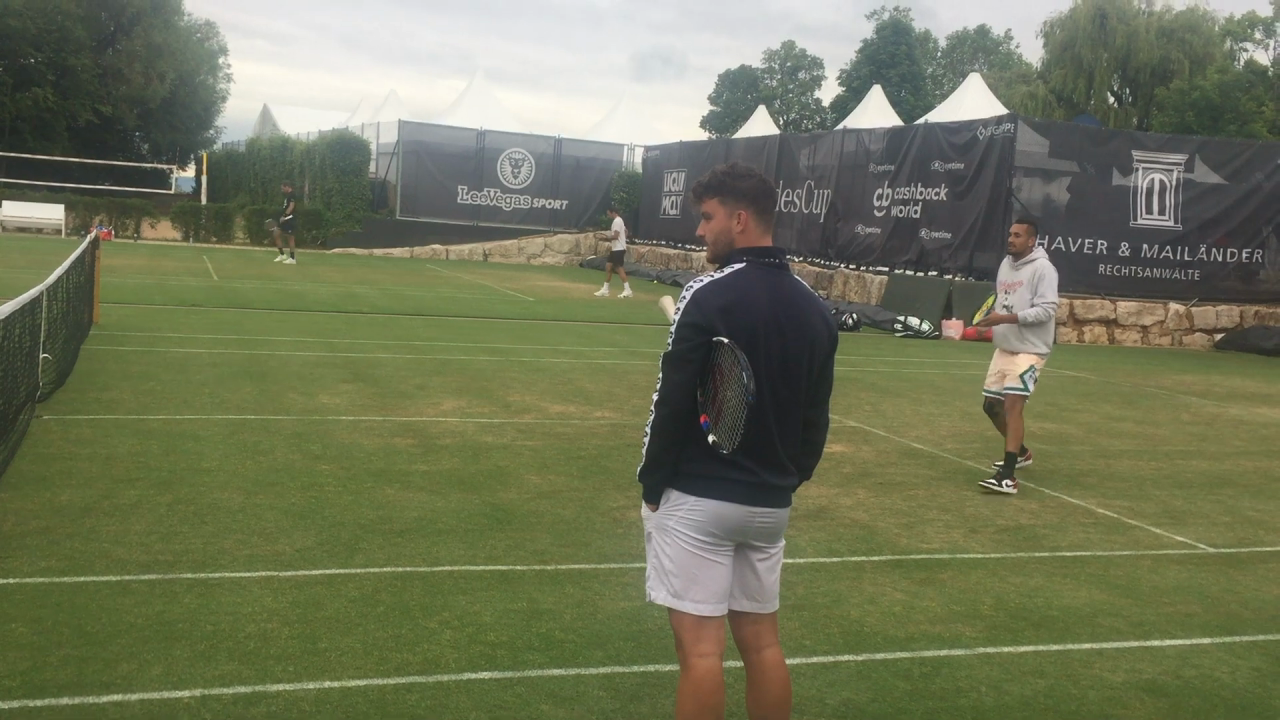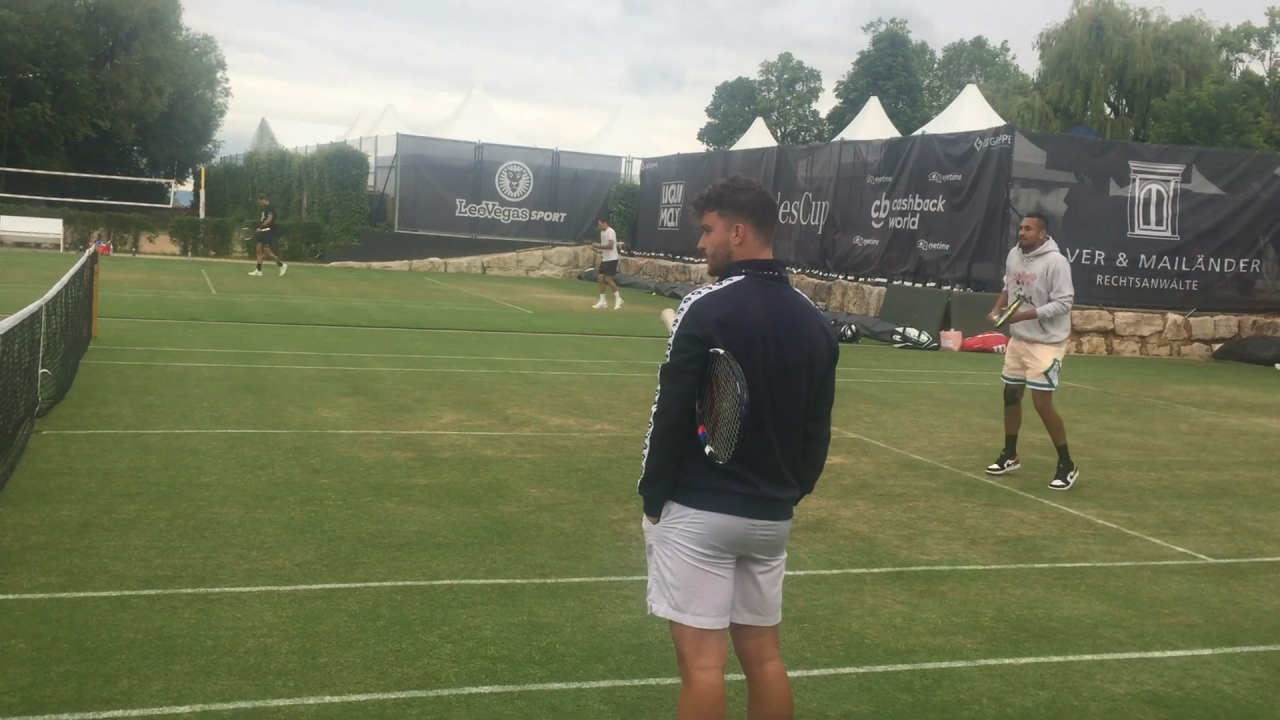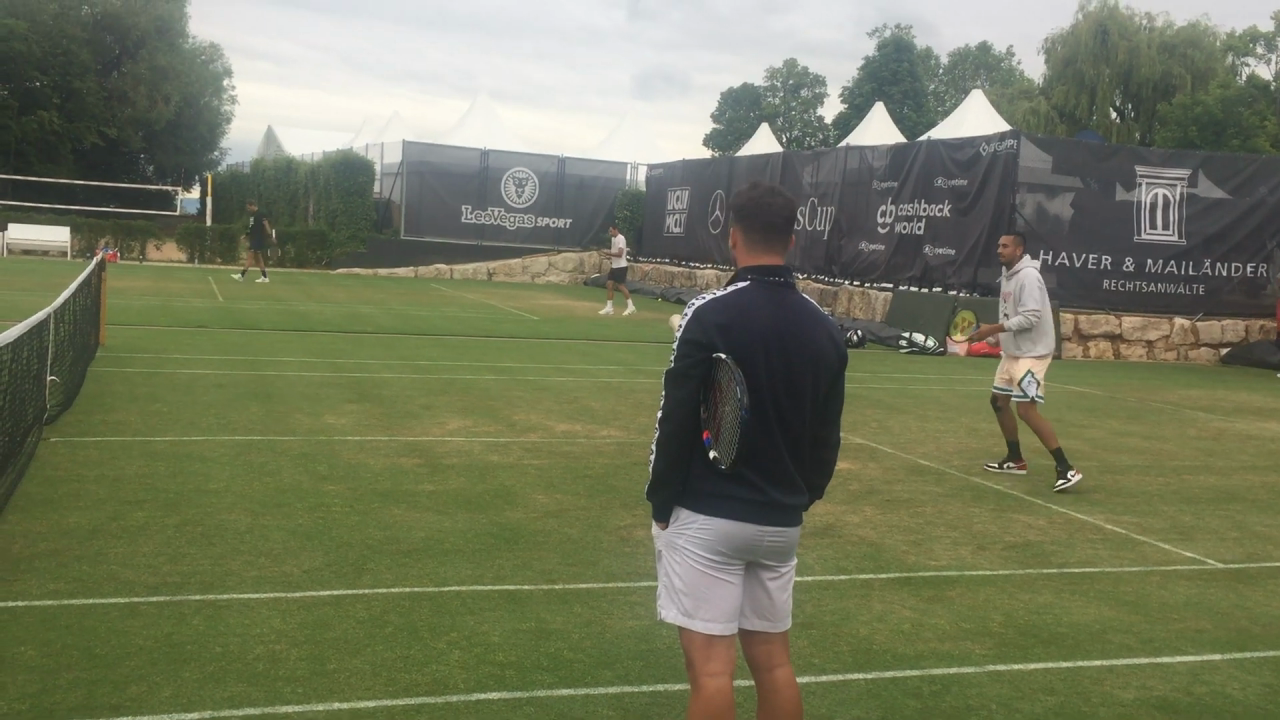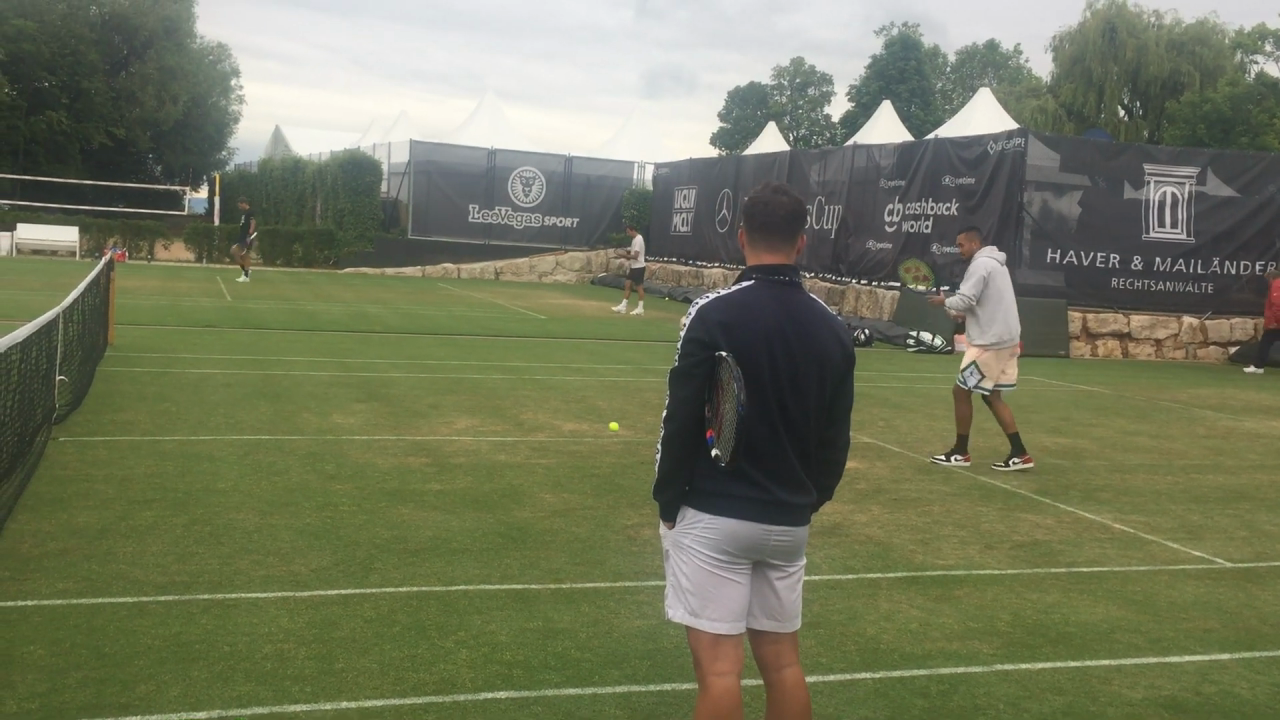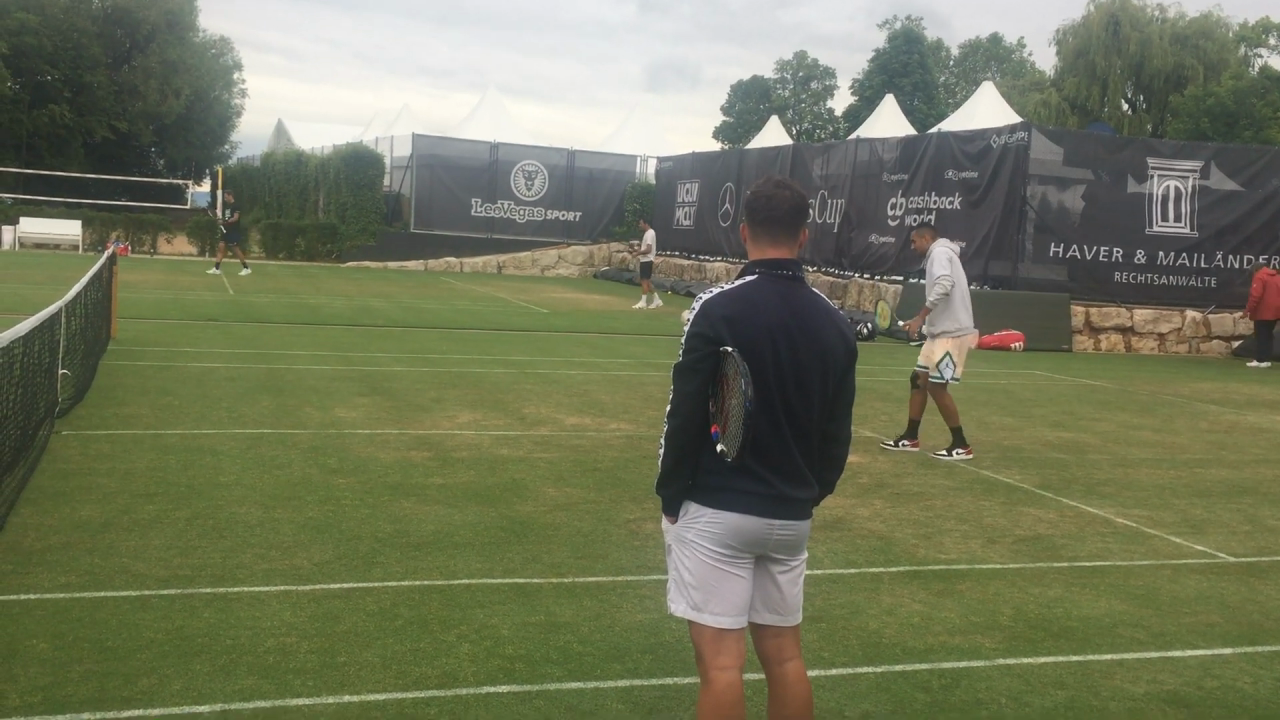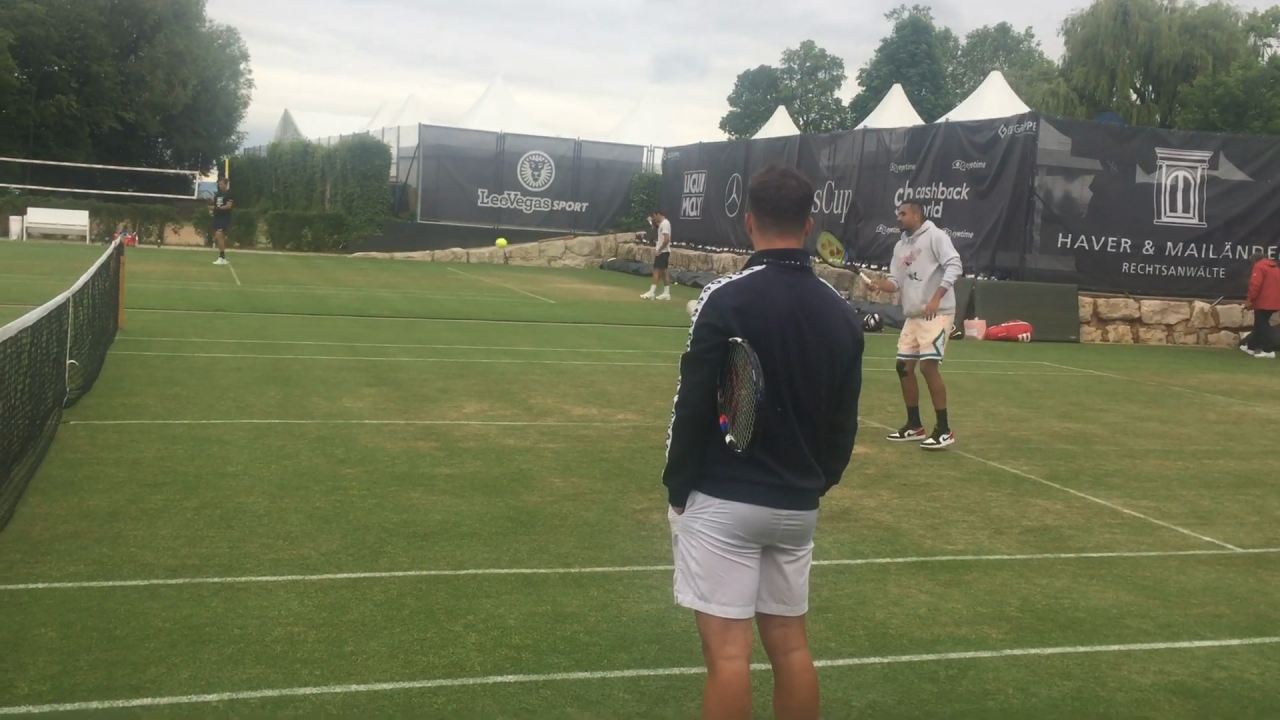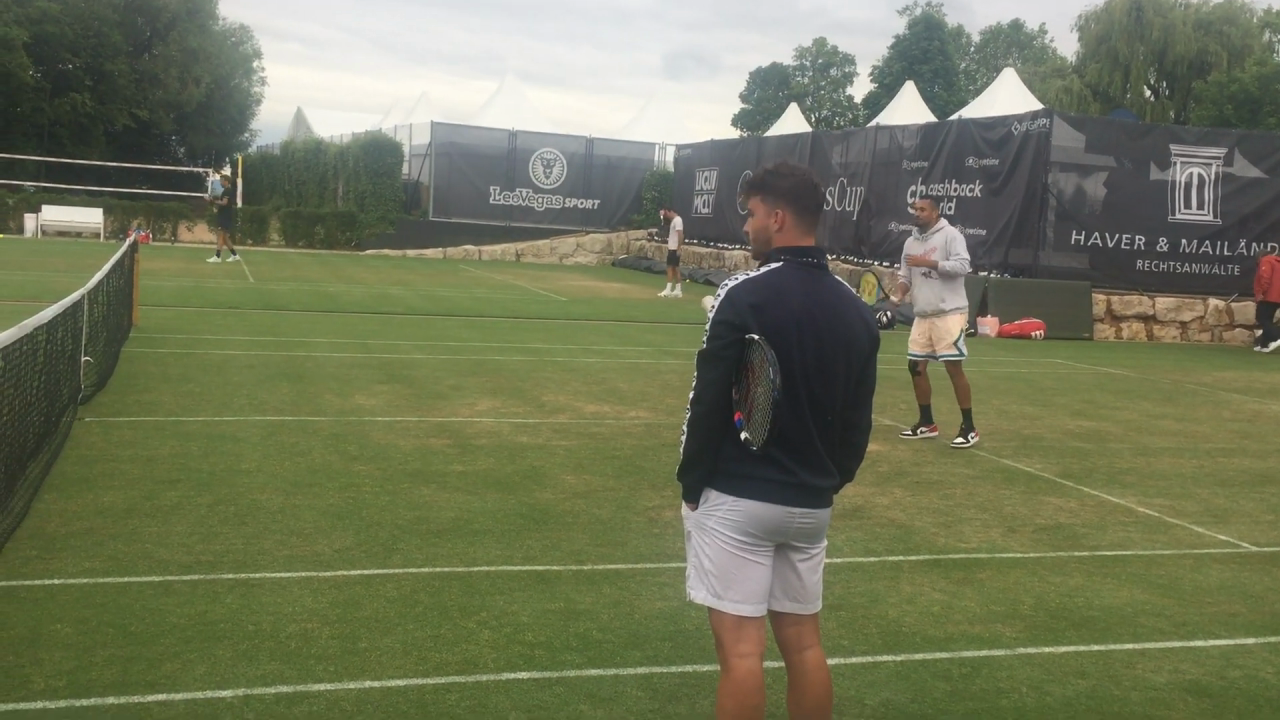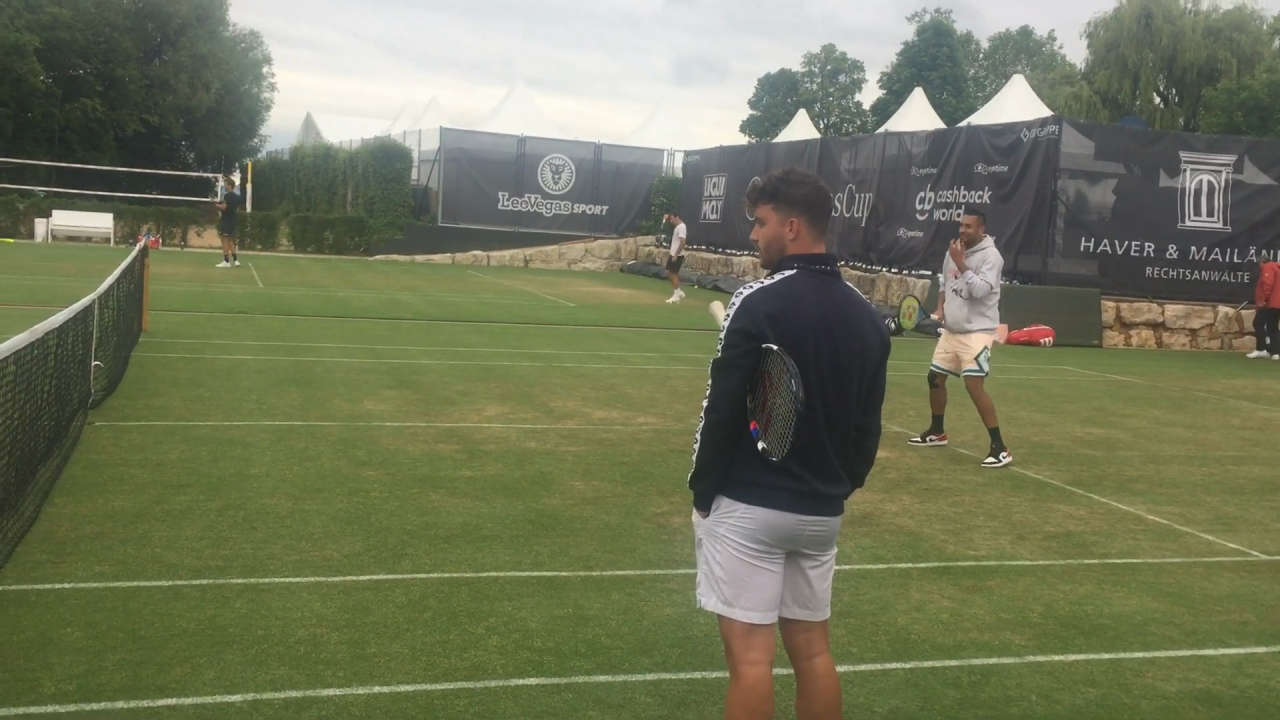
dt=0.4s
person 1, frame 1
left shoulder: (709, 297)
right shoulder: (814, 308)
left elbow: (673, 403)
right elbow: (816, 418)
left wrist: (652, 484)
left hip: (697, 499)
right hip: (770, 503)
left knee: (699, 648)
right knee: (762, 642)
person 1, frame 2
left shoulder: (707, 309)
right shoulder: (814, 321)
left elbow: (671, 414)
right elbow: (818, 430)
left wrist: (652, 496)
left hip: (698, 512)
right hip: (771, 516)
left knee: (701, 661)
right knee: (763, 654)
person 1, frame 3
left shoulder: (712, 314)
right shoulder: (824, 328)
left elbow: (677, 420)
right elbow: (827, 437)
left wrist: (660, 502)
left hip: (706, 517)
right hip: (780, 522)
left knee: (710, 665)
right knee: (773, 659)
person 1, frame 4
left shoulder: (715, 314)
right shoulder: (832, 328)
left elbow: (682, 419)
right elbow: (836, 438)
left wrist: (667, 500)
left hip: (714, 516)
right hip: (789, 522)
left knee: (718, 665)
right knee: (782, 659)
person 1, frame 5
left shoulder: (719, 308)
right shoulder: (834, 322)
left elbow: (685, 414)
right elbow: (837, 433)
left wrist: (670, 495)
left hip: (716, 511)
right hip: (790, 516)
left knee: (720, 660)
right knee: (784, 653)
person 1, frame 6
left shoulder: (727, 298)
right shoulder: (840, 311)
left elbow: (693, 405)
right elbow: (844, 422)
left wrist: (677, 487)
left hip: (723, 502)
right hip: (797, 506)
left knee: (727, 650)
right knee: (791, 643)
person 1, frame 7
left shoulder: (745, 295)
right shoulder: (855, 309)
left elbow: (708, 402)
right elbow: (858, 420)
left wrist: (691, 483)
left hip: (736, 499)
right hip: (810, 504)
left knee: (740, 648)
right knee: (803, 642)
person 1, frame 8
left shoulder: (759, 303)
right shoulder: (867, 316)
left elbow: (723, 410)
right elbow: (868, 426)
left wrist: (703, 491)
left hip: (748, 507)
right hip: (821, 512)
left knee: (749, 654)
right knee: (812, 648)
person 2, frame 1
left shoulder: (1043, 268)
right shoulder: (1005, 264)
left elbow: (1046, 311)
left wrist: (1005, 319)
right wrist: (991, 317)
left hip: (1030, 351)
right hip: (1004, 349)
left knee: (1012, 405)
right knee: (991, 405)
left ankle: (1008, 476)
right ankle: (1019, 452)
person 2, frame 2
left shoulder: (1056, 262)
right shoulder: (1014, 255)
left elbow: (1063, 303)
left wrist: (1027, 314)
right wrist: (998, 308)
left hip: (1046, 342)
right hip: (1019, 338)
left knee: (1041, 403)
right knee: (1011, 395)
left ankle: (1066, 465)
right ankle: (1009, 454)
person 2, frame 3
left shoulder: (1028, 277)
right shoulder: (1007, 274)
left elbow: (1029, 318)
left wrist: (993, 329)
right wrist: (994, 332)
left hip: (1032, 354)
right hip: (1012, 352)
left knee: (1027, 411)
right knee: (999, 401)
left ankle: (1066, 468)
right ankle: (1015, 459)
person 2, frame 4
left shoulder: (980, 265)
right shoulder: (995, 264)
left elbow: (964, 300)
left wrist: (943, 301)
right wrist: (962, 313)
left hip: (989, 343)
right hip: (1006, 340)
left knee: (961, 392)
right knee: (992, 397)
left ankle: (960, 452)
right ankle: (1019, 453)
person 2, frame 5
left shoulder: (939, 253)
right shoulder: (943, 255)
left elbow: (943, 285)
left wrist: (920, 317)
right wrist: (922, 320)
left hip: (951, 332)
right hip: (943, 331)
left knee: (937, 387)
right knee: (918, 380)
left ankle: (961, 445)
right ankle: (911, 438)
person 2, frame 6
left shoulder: (935, 236)
right shoulder: (900, 246)
left elbow: (954, 266)
right elbow: (895, 282)
left wrist: (936, 298)
right wrist: (880, 285)
left hip: (936, 314)
right hip: (913, 316)
left knee: (928, 368)
right knee: (904, 368)
left ankle: (943, 430)
right ankle: (915, 426)
person 2, frame 7
left shoulder: (950, 235)
right shoulder: (911, 242)
left elbow: (962, 265)
right elbow: (905, 276)
left wrist: (928, 263)
right wrist: (900, 292)
left hip: (950, 312)
right hip: (923, 315)
left knee: (954, 368)
right knee: (916, 366)
left ankle: (969, 428)
right ankle: (927, 423)
person 2, frame 8
left shoulder: (991, 256)
right shoulder: (953, 253)
left elbow: (981, 290)
left wrist: (960, 263)
right wrist: (940, 308)
left hip: (977, 330)
right hip: (951, 330)
left knee: (974, 385)
right knee: (935, 378)
left ankle: (999, 447)
right ankle: (937, 431)
